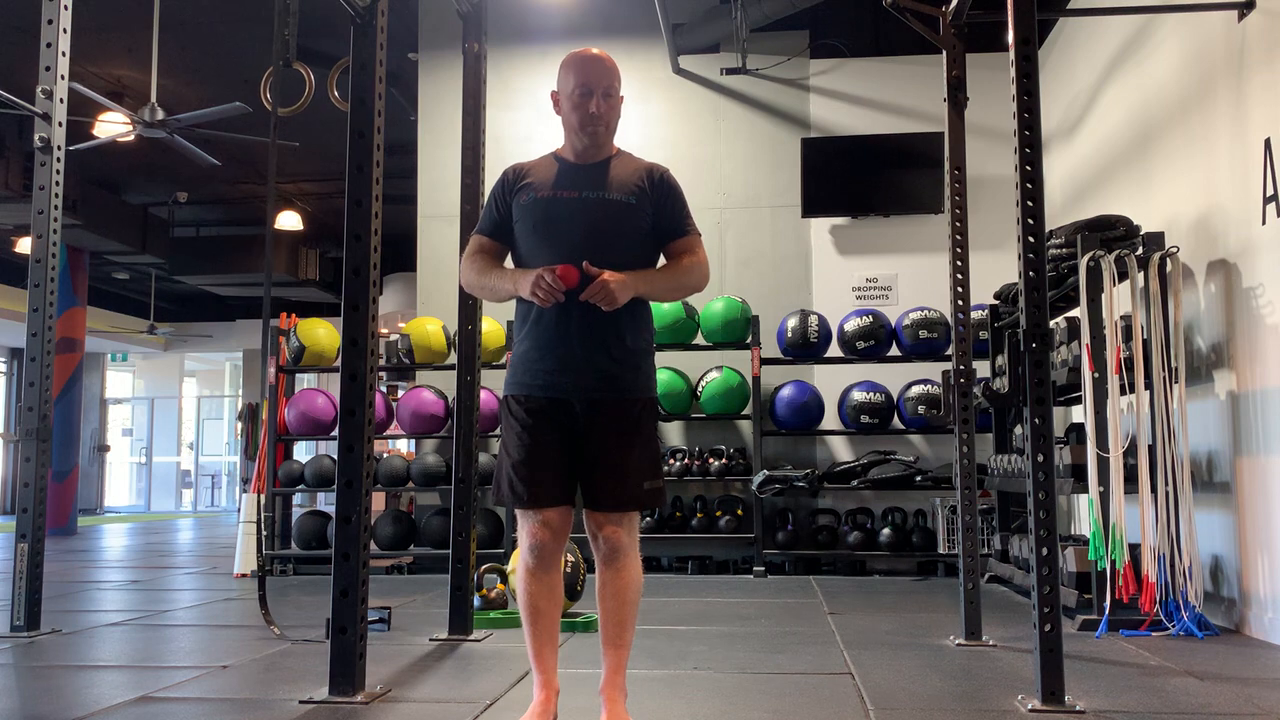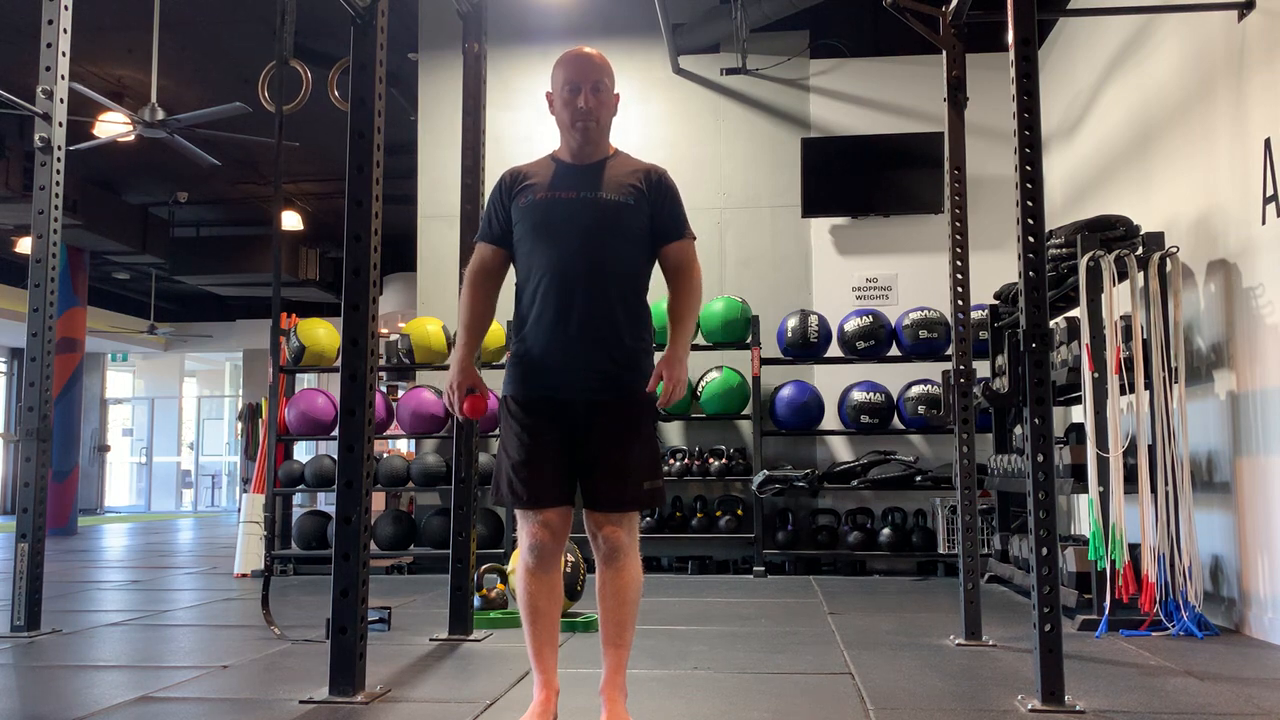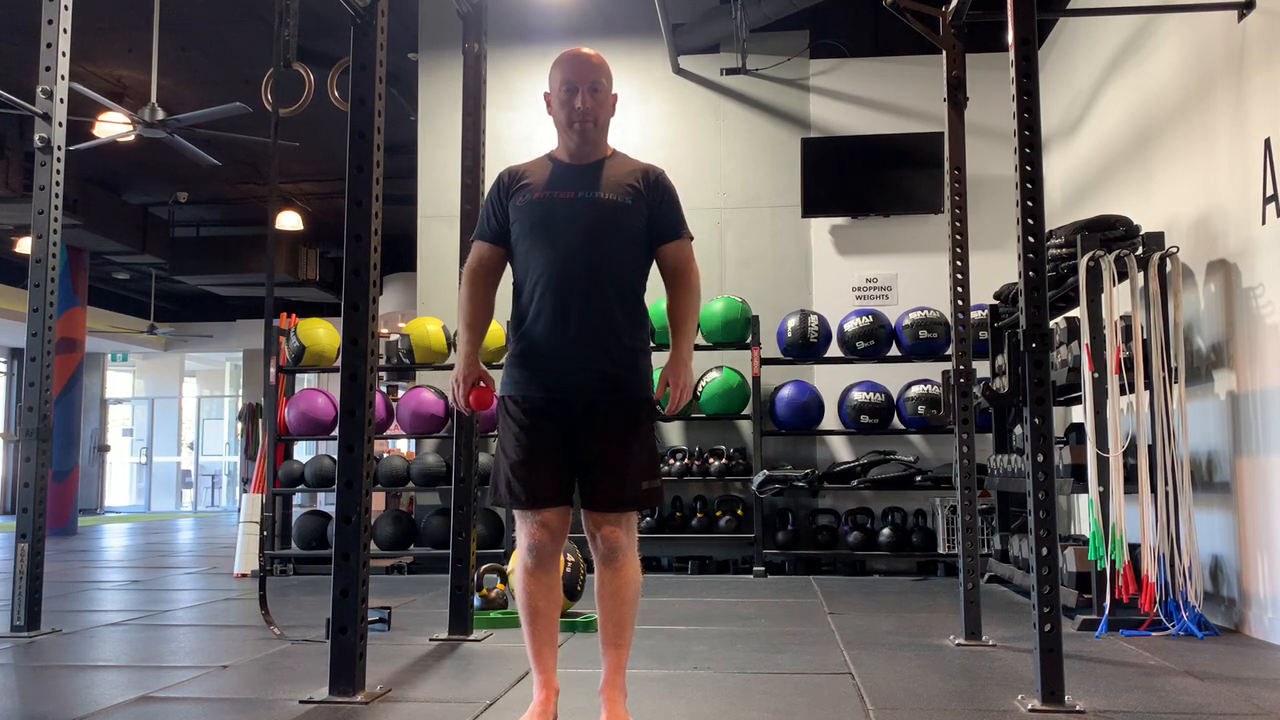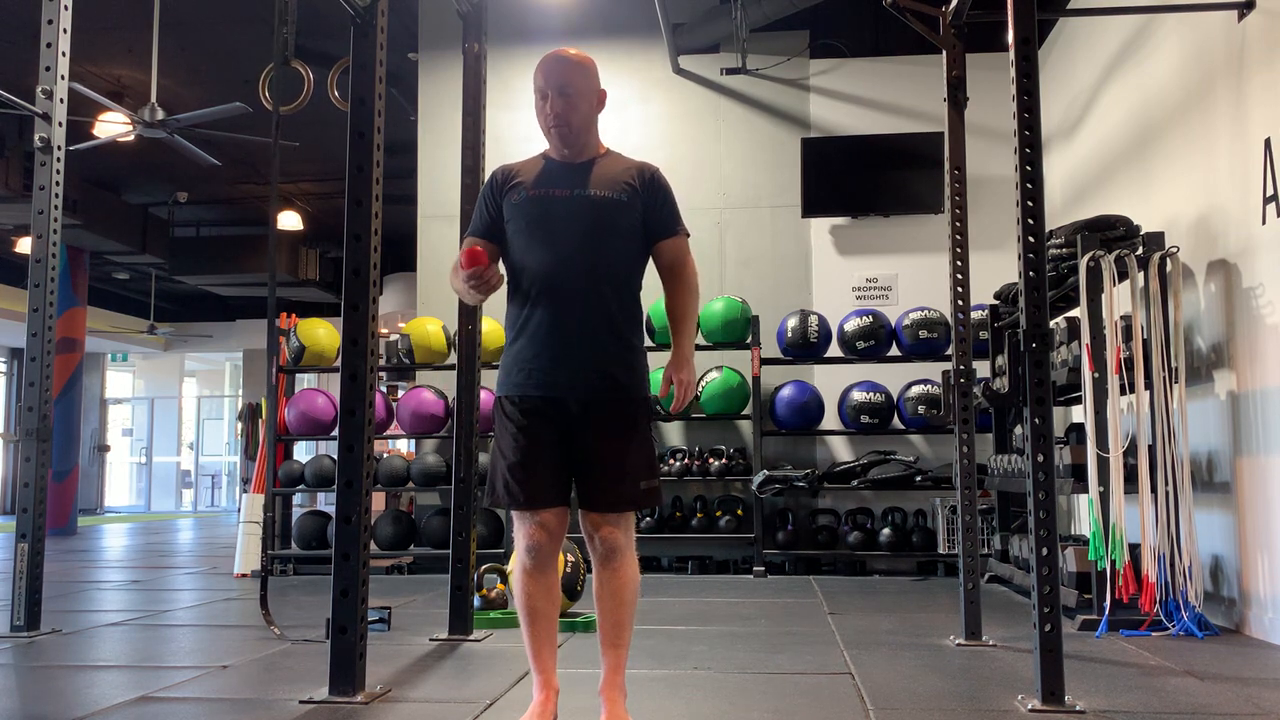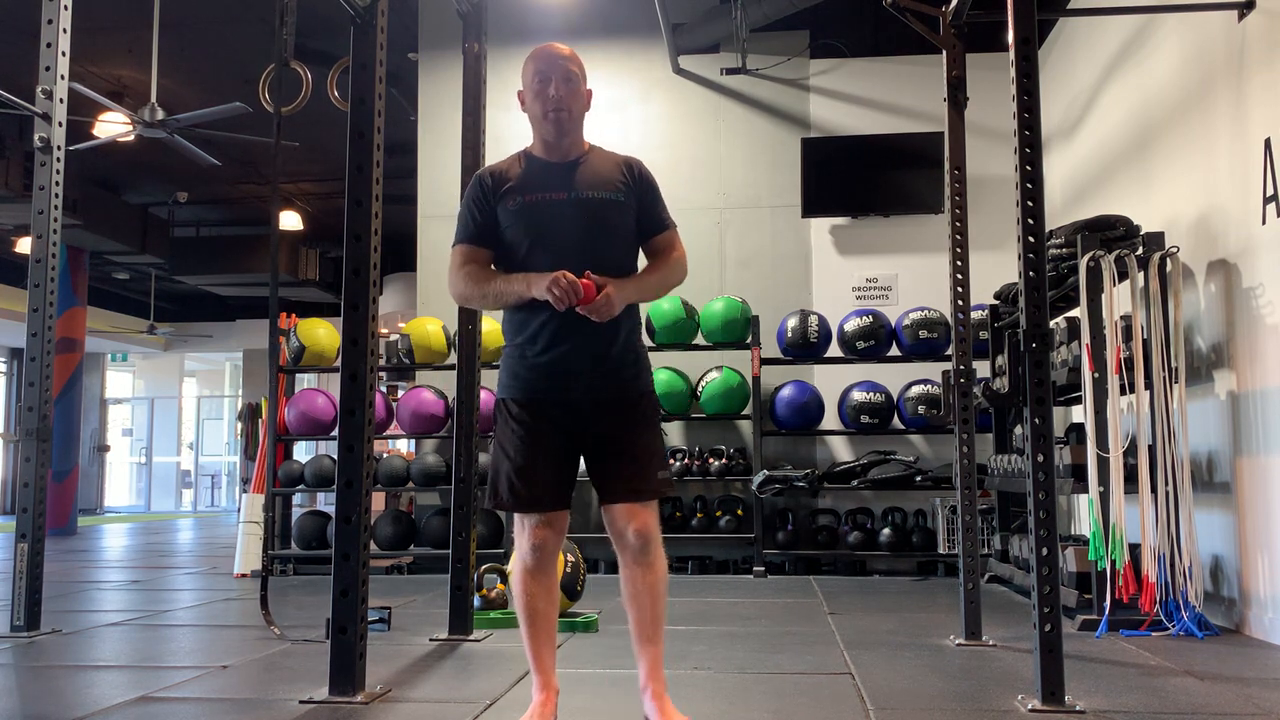
dt=1s
person 1, frame 1
left shoulder: (651, 181)
right shoulder: (518, 181)
left elbow: (694, 267)
right elbow: (472, 267)
left wrist: (632, 282)
right wrist: (519, 280)
left hip: (621, 389)
right hip: (536, 386)
left knee: (615, 536)
right knee: (539, 537)
person 1, frame 2
left shoulder: (649, 182)
right shoulder: (517, 185)
left elbow: (684, 269)
right elbow: (483, 272)
left wrist: (679, 348)
right wrist: (463, 354)
left hip: (621, 390)
right hip: (535, 388)
left knee: (616, 536)
right knee: (539, 537)
person 1, frame 3
left shoulder: (646, 182)
right shoulder: (514, 184)
left elbow: (681, 270)
right elbow: (480, 270)
left wrist: (682, 352)
right wrist: (467, 350)
left hip: (619, 388)
right hip: (532, 387)
left knee: (614, 536)
right knee: (537, 537)
person 1, frame 4
left shoulder: (640, 180)
right shoulder: (507, 183)
left elbow: (678, 268)
right elbow: (468, 269)
left wrist: (683, 351)
right wrist: (471, 282)
left hip: (615, 387)
right hip: (528, 387)
left knee: (612, 536)
right knee: (535, 538)
person 1, frame 5
left shoulder: (628, 174)
right shoulder: (493, 183)
left elbow: (673, 259)
right elbow: (462, 281)
left wrist: (625, 290)
right wrist: (532, 284)
left hip: (620, 384)
right hip: (531, 389)
left knee: (637, 530)
right knee: (536, 539)
